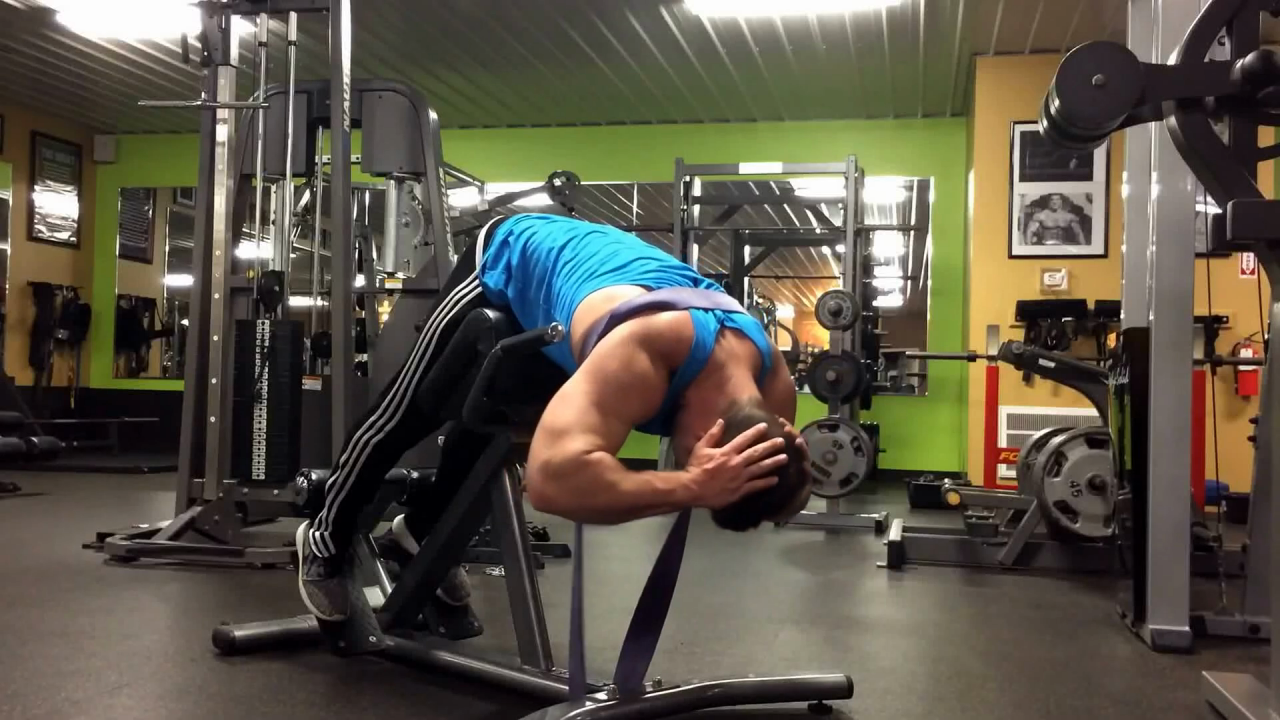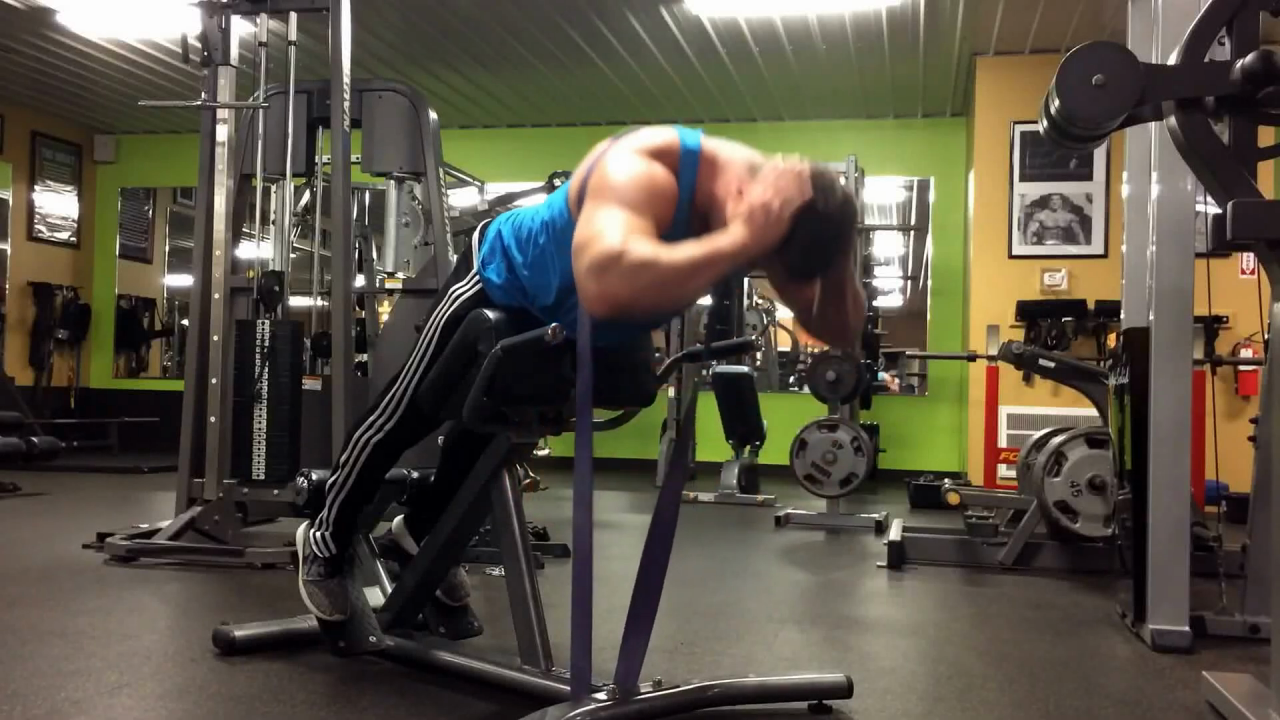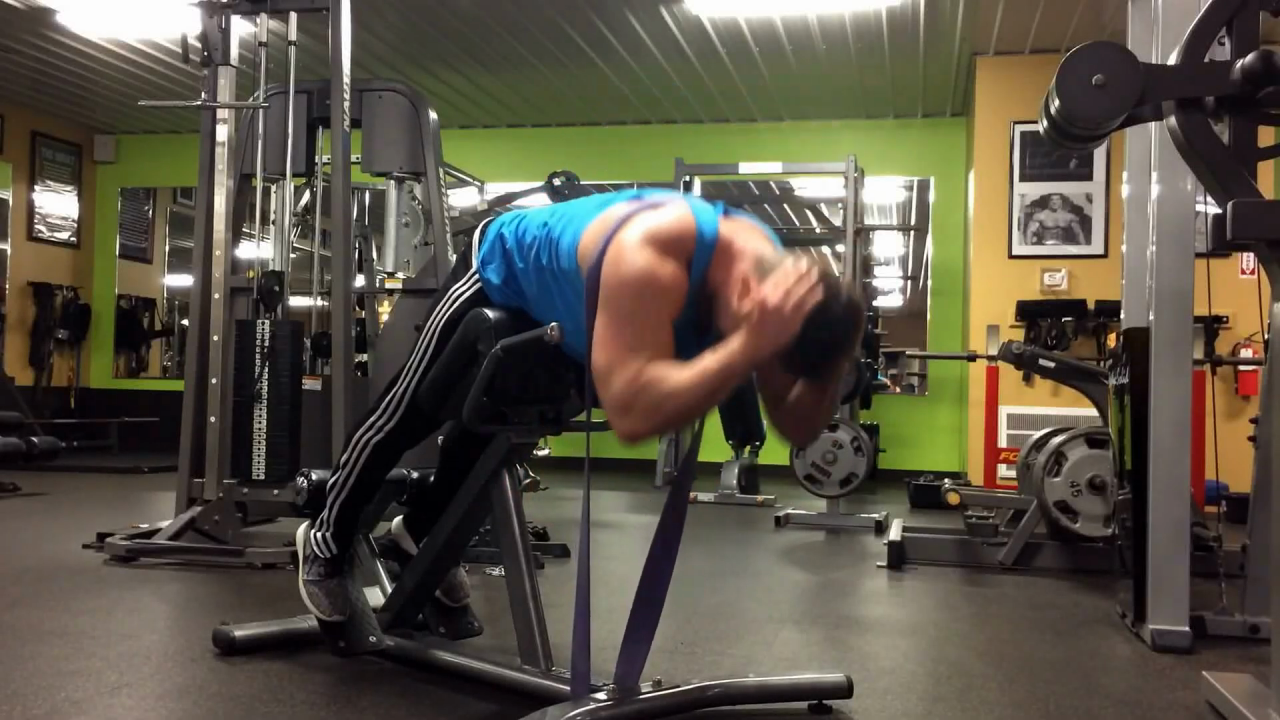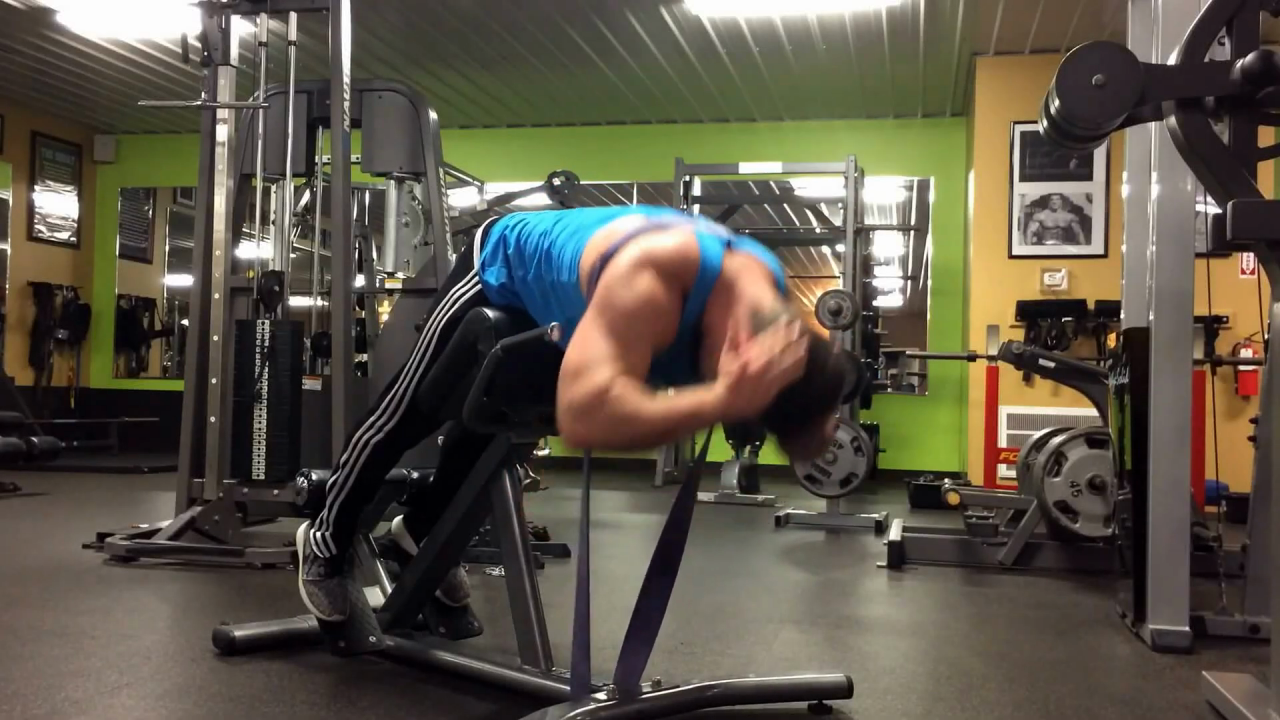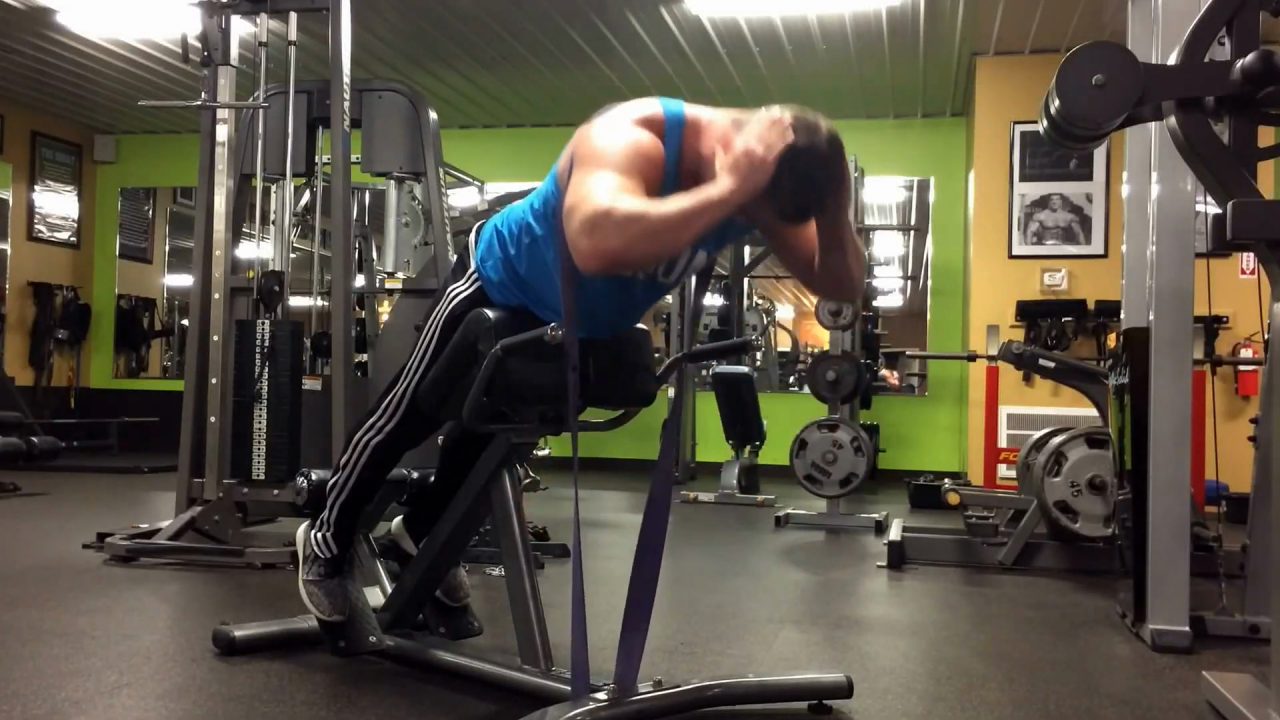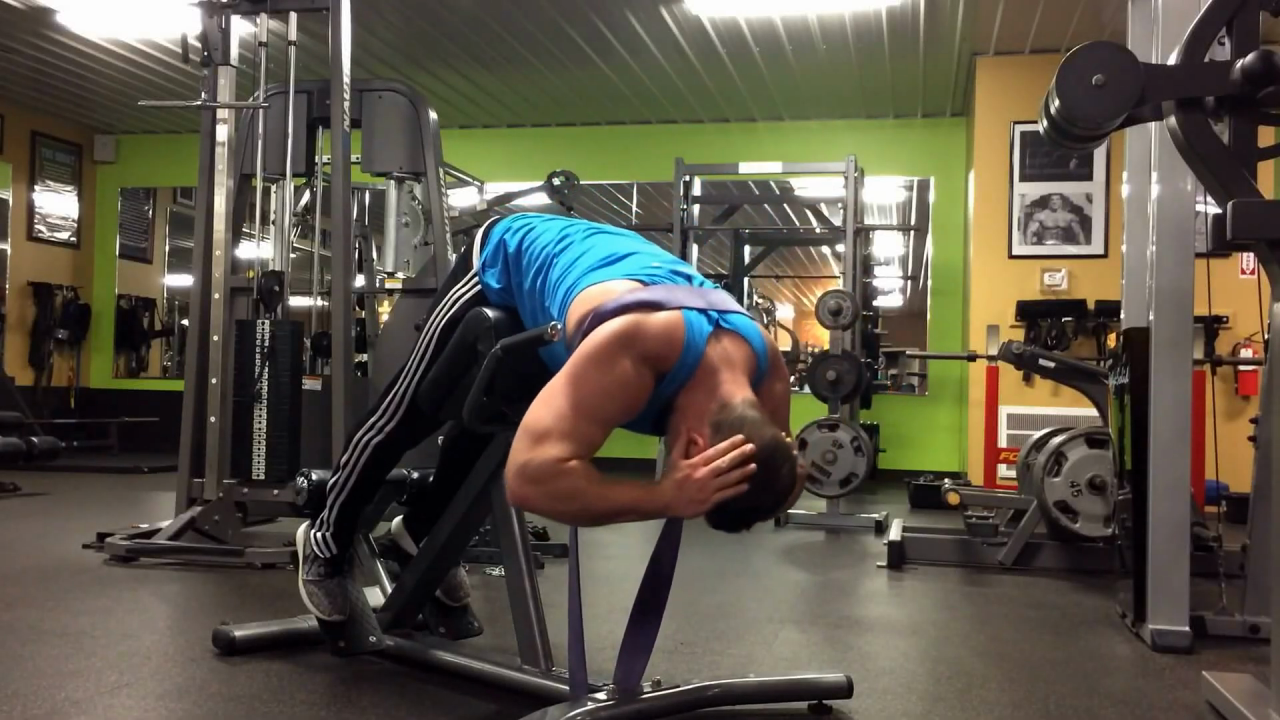
dt=0.7s
person 1, frame 1
left shoulder: (768, 382)
right shoulder: (642, 354)
left elbow: (773, 474)
right elbow: (552, 479)
left wrist: (790, 484)
right wrist: (692, 488)
right hip: (511, 263)
right knee: (406, 419)
left ankle: (422, 530)
right ankle: (324, 544)
person 1, frame 2
left shoulder: (768, 202)
right shoulder: (644, 168)
left elbow: (839, 333)
right elbow: (606, 286)
left wrist: (833, 243)
right wrist: (739, 242)
right hip: (505, 284)
right knee: (406, 420)
left ankle: (422, 530)
right ankle: (326, 542)
person 1, frame 3
left shoulder: (773, 273)
right shoulder: (654, 250)
left elbow: (802, 425)
right elbow: (630, 412)
right wrist: (748, 346)
left hip: (558, 321)
right hip: (506, 271)
right knee: (407, 419)
left ankle: (422, 531)
right ankle: (326, 543)
person 1, frame 4
left shoulder: (774, 308)
right shoulder: (652, 276)
left elbow: (807, 441)
right elbow: (581, 418)
right wrist: (726, 399)
left hip: (562, 307)
right hip: (507, 276)
right knee: (408, 419)
left ankle: (423, 531)
right ankle: (327, 544)
person 1, frame 5
left shoulder: (757, 179)
right shoulder: (630, 136)
left elbow: (842, 286)
right elbow: (597, 243)
left wrist: (833, 211)
right wrist: (728, 189)
right hip: (502, 284)
right knee: (406, 420)
left ankle: (423, 531)
right ankle: (326, 543)
person 1, frame 6
left shoulder: (764, 375)
right shoulder: (633, 344)
left elbow: (770, 472)
right elbow: (528, 477)
left wrist: (781, 489)
right wrist: (668, 498)
right hip: (506, 269)
right knee: (409, 418)
left ankle: (423, 530)
right ankle: (326, 544)
